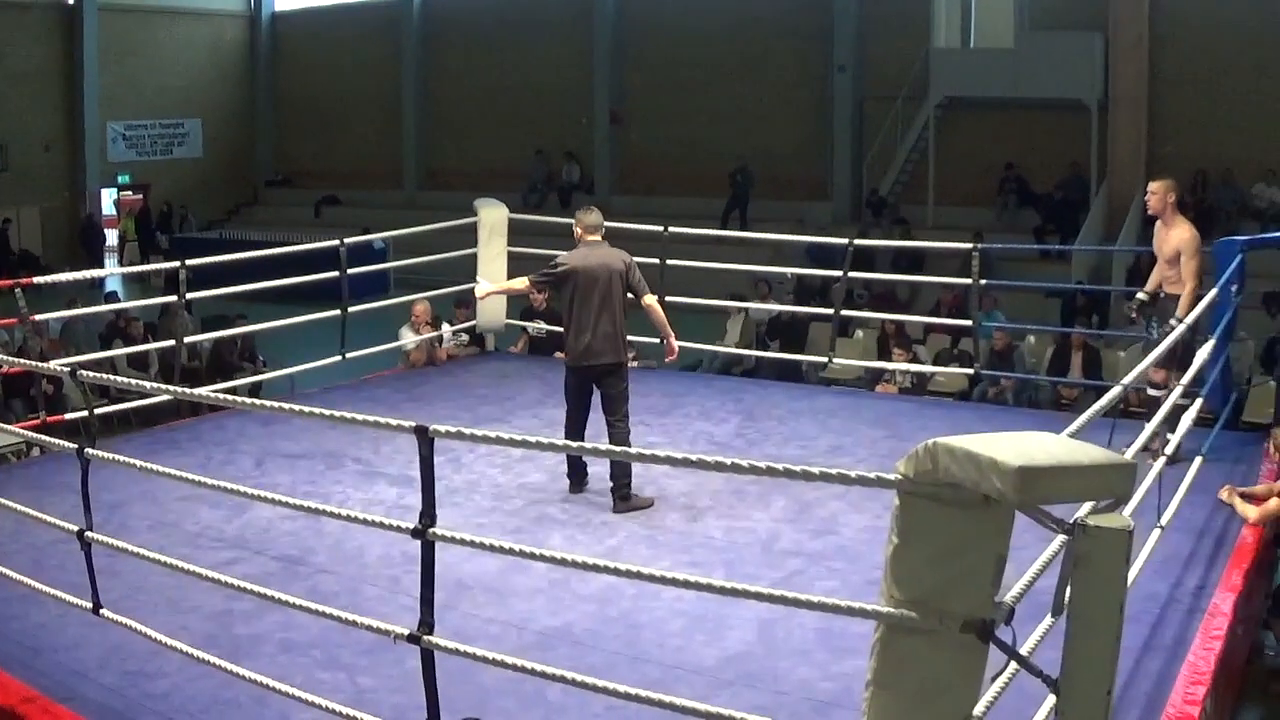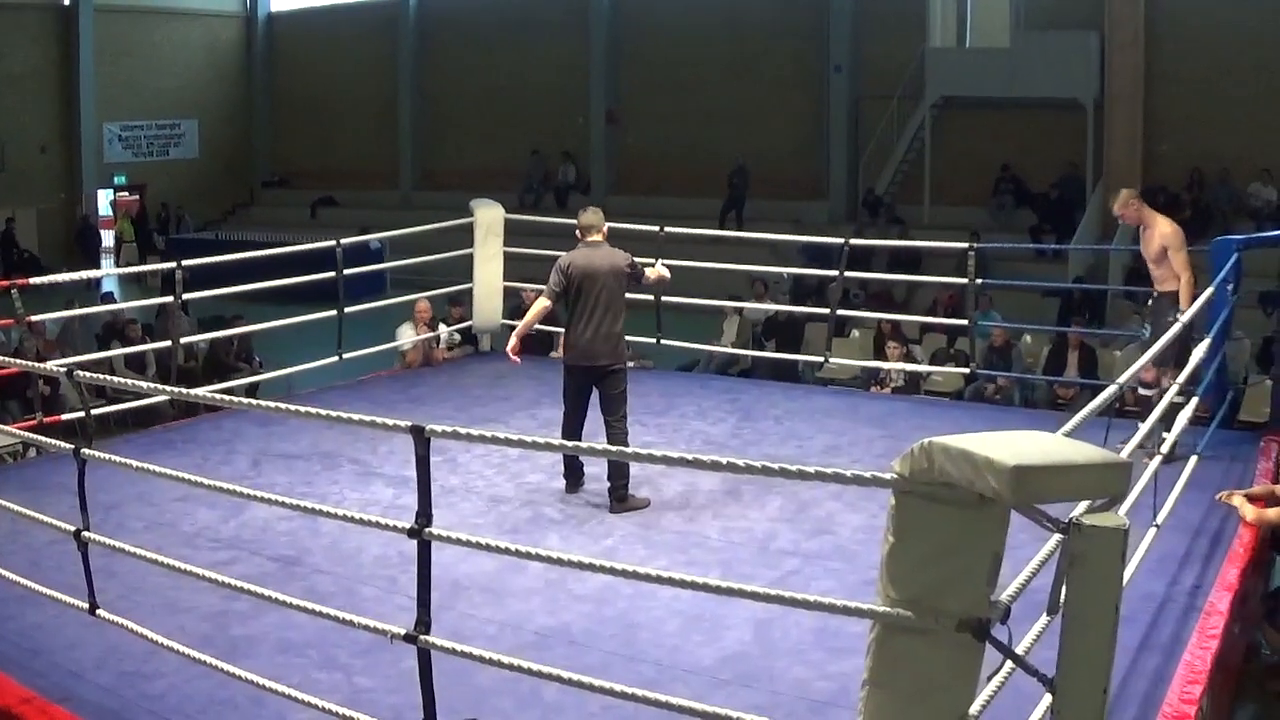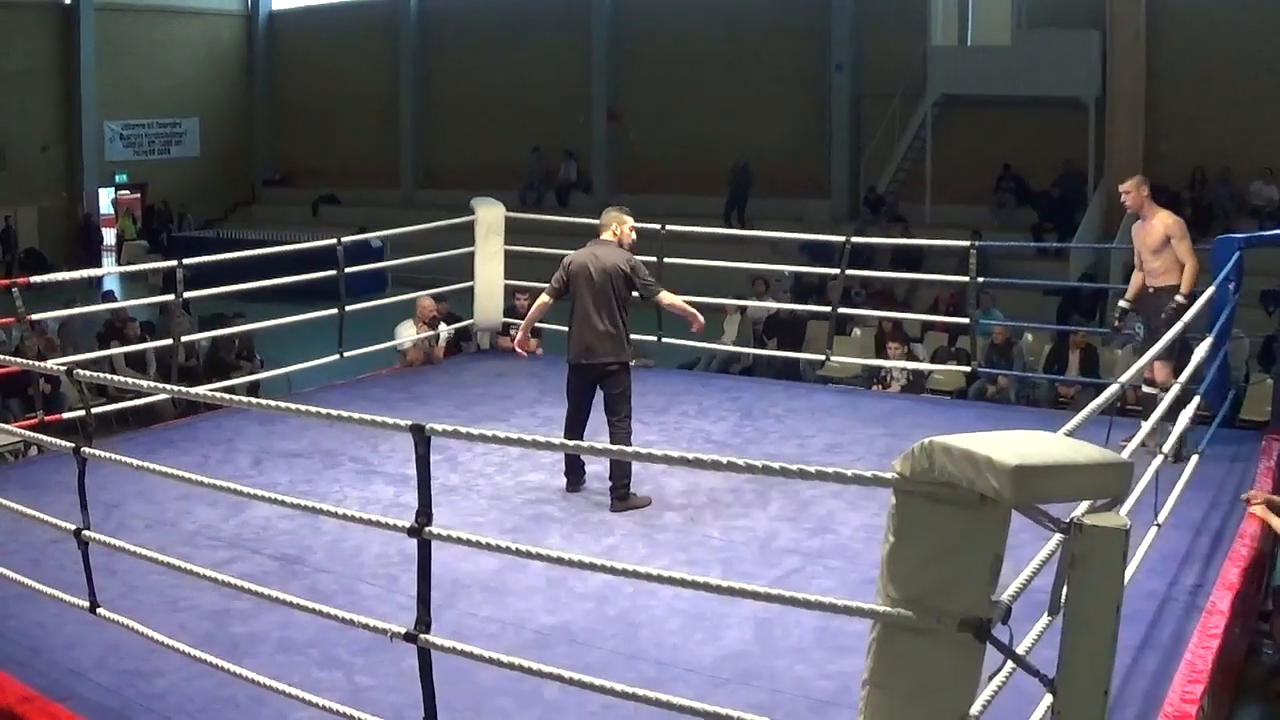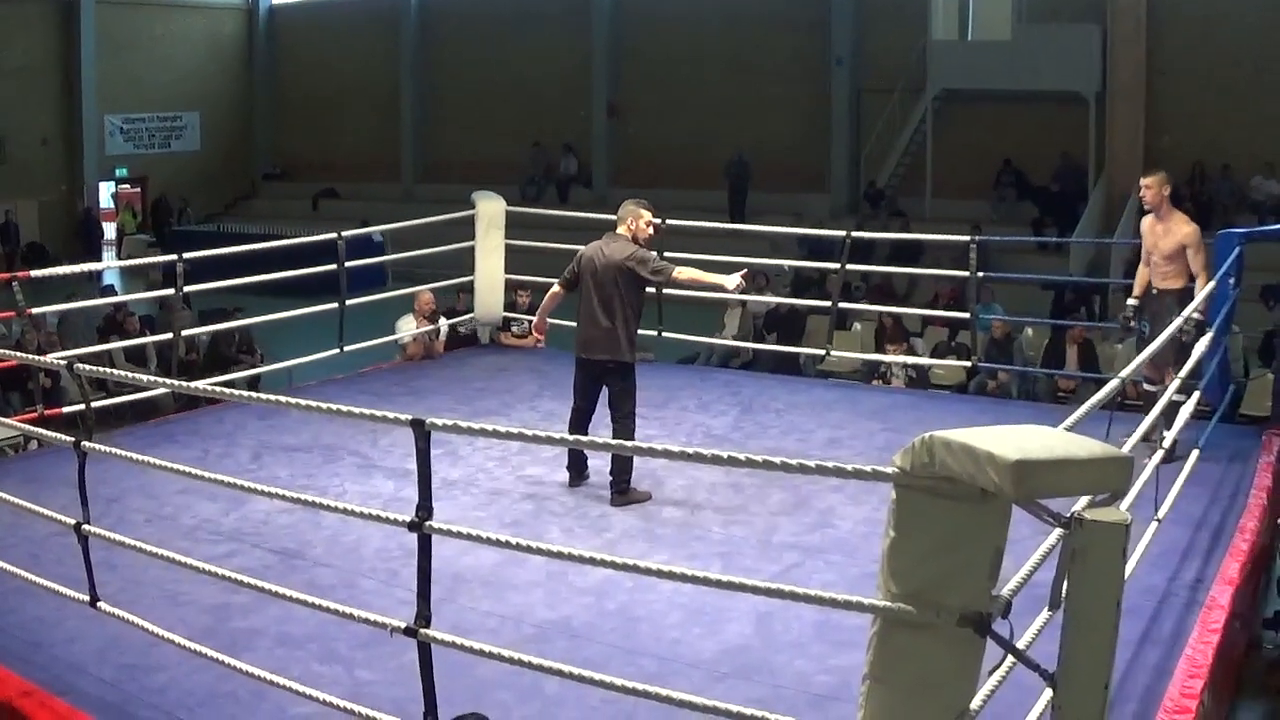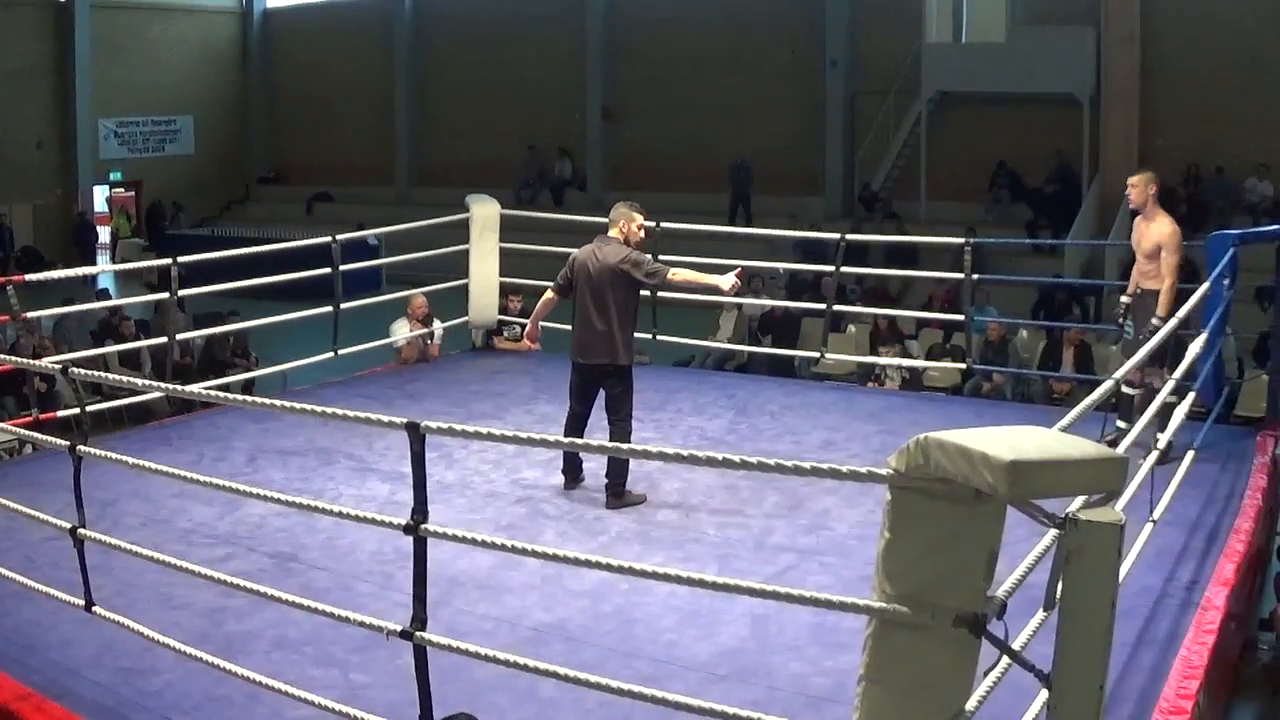
dt=0.7s
person 1, frame 1
left shoulder: (568, 262)
right shoulder: (622, 260)
left elbow: (527, 283)
right elbow: (648, 302)
left wrist: (492, 289)
right wrist: (669, 337)
left hip: (578, 356)
right hip: (612, 356)
left knee: (575, 420)
right knee: (617, 425)
left ankle: (576, 479)
right ankle: (622, 496)
person 1, frame 2
left shoulder: (568, 262)
right shoulder: (621, 260)
left elbow: (545, 303)
right elbow: (647, 277)
left wrist: (517, 335)
right wrist: (659, 272)
left hip: (577, 356)
right hip: (611, 356)
left knee: (572, 419)
right knee: (616, 425)
left ankle: (573, 478)
right ankle: (620, 496)
person 1, frame 3
left shoulder: (574, 259)
right shoulder: (626, 262)
left elbow: (545, 299)
right elbow: (662, 297)
left wrist: (524, 330)
right wrist: (695, 315)
left hip: (579, 354)
right hip: (613, 356)
left knee: (575, 418)
right knee: (619, 425)
left ankle: (574, 477)
right ankle: (622, 495)
person 1, frame 4
left shoulder: (588, 252)
right shoulder: (634, 256)
left elbow: (557, 290)
right elbow: (679, 274)
left wrist: (540, 318)
right wrist: (722, 280)
left hip: (586, 349)
right hip: (617, 352)
left knee: (581, 411)
right knee: (623, 420)
left ankle: (576, 471)
right ankle: (621, 490)
person 1, frame 5
left shoulder: (580, 256)
right shoulder: (629, 259)
left elbow: (551, 296)
right elbow: (674, 276)
left wrist: (532, 324)
right wrist: (717, 280)
left hip: (582, 354)
right hip: (615, 356)
left knee: (577, 414)
right knee: (619, 423)
left ankle: (571, 475)
right ankle: (616, 492)
person 2, frame 1
left shoulder: (1186, 236)
right shoulder: (1158, 227)
left elbow: (1191, 286)
left wrist: (1176, 323)
right wrist: (1142, 297)
left hip: (1180, 306)
right hip: (1163, 302)
left knee: (1175, 377)
right knee: (1155, 374)
left ankle: (1172, 443)
right ankle: (1156, 436)
person 2, frame 2
left shoulder: (1169, 231)
right shoulder: (1144, 229)
left elbow: (1186, 277)
left wrist: (1183, 318)
left hip: (1174, 304)
right hip: (1159, 301)
left knee: (1170, 375)
person 2, frame 3
left shoulder: (1171, 223)
right shoulder: (1137, 229)
left elbow: (1191, 264)
left wrist: (1179, 300)
right wrist: (1124, 304)
left hip: (1170, 298)
right hip: (1148, 298)
left knee: (1163, 373)
right knee: (1148, 370)
right ankle: (1149, 430)
person 2, frame 4
left shoulder: (1187, 231)
right shoulder: (1145, 223)
left elbow: (1202, 276)
left wrist: (1196, 317)
right wrist: (1133, 302)
left hip: (1176, 301)
right hip: (1152, 297)
left knee: (1172, 373)
right knee: (1150, 367)
left ankle: (1169, 439)
right ankle: (1150, 425)
person 2, frame 5
left shoulder: (1168, 230)
right shoulder: (1138, 222)
left elbow: (1170, 281)
left wrist: (1157, 322)
right wrist: (1124, 300)
left hip: (1157, 302)
right hip: (1137, 298)
left knee: (1159, 373)
right knee: (1132, 368)
left ankle: (1163, 440)
right ankle: (1122, 428)
